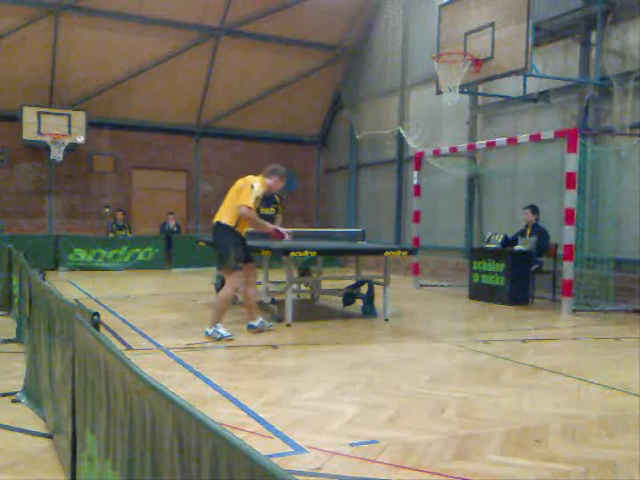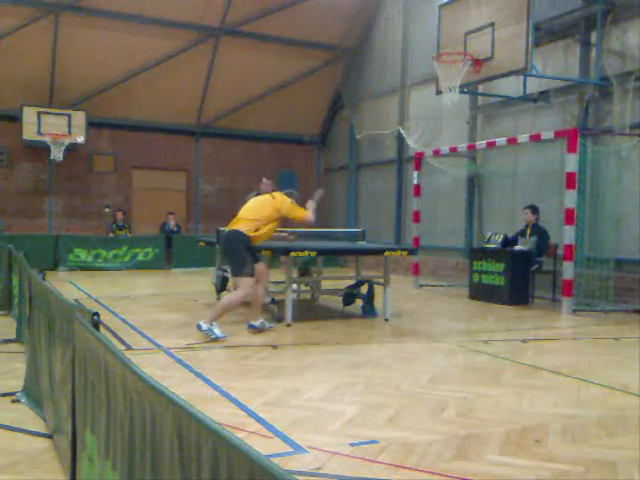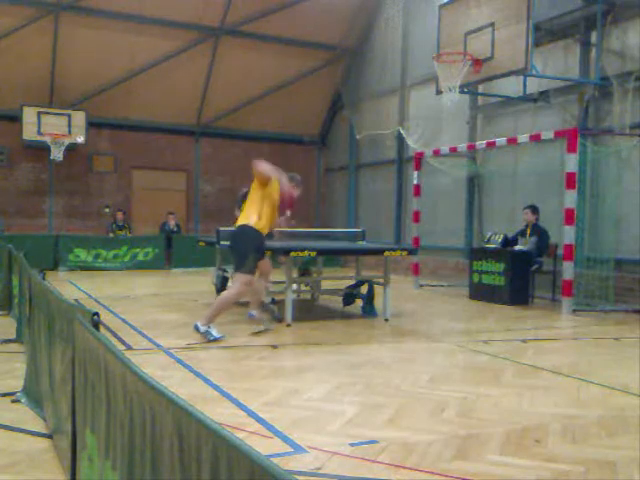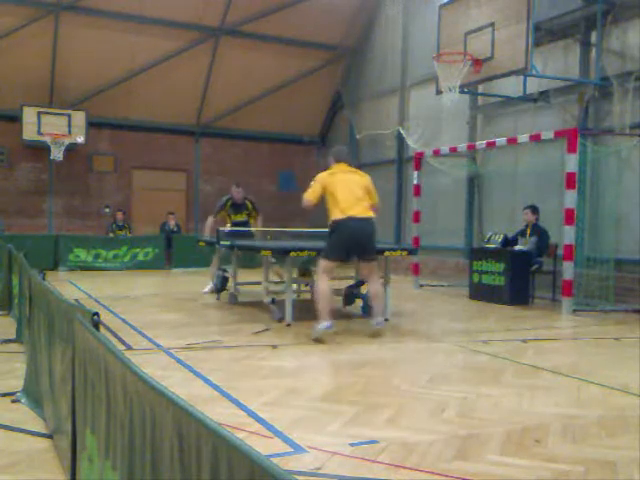
dt=0.7s
person 1, frame 1
left shoulder: (257, 185)
right shoulder: (255, 183)
left elbow: (249, 221)
right elbow: (244, 211)
left wrist: (272, 228)
right wrist: (267, 227)
left hip: (234, 235)
right hip: (226, 233)
left knee: (250, 276)
right knee: (234, 283)
left ankle: (254, 321)
right ankle: (213, 327)
person 1, frame 2
left shoulder: (268, 200)
right shoulder: (284, 202)
right elbow: (309, 218)
right wrist: (311, 206)
left hip: (239, 240)
right hip: (237, 242)
left knee: (262, 276)
right knee: (244, 291)
left ankle: (256, 321)
right ankle: (207, 324)
person 1, frame 3
left shoulder: (275, 193)
right shoulder: (266, 180)
right elbow: (258, 166)
right wrist: (279, 179)
left hip: (249, 235)
right hip: (248, 234)
left knee: (265, 271)
right knee: (240, 287)
left ankle: (254, 312)
right ankle: (204, 324)
person 1, frame 4
left shoulder: (324, 177)
right shoulder: (363, 176)
left elbow: (307, 203)
right elbow: (375, 206)
left wrist: (310, 191)
left hip: (343, 227)
right hip: (366, 225)
left knee: (322, 275)
right knee: (372, 276)
left ankle: (323, 322)
right ankle: (378, 320)
